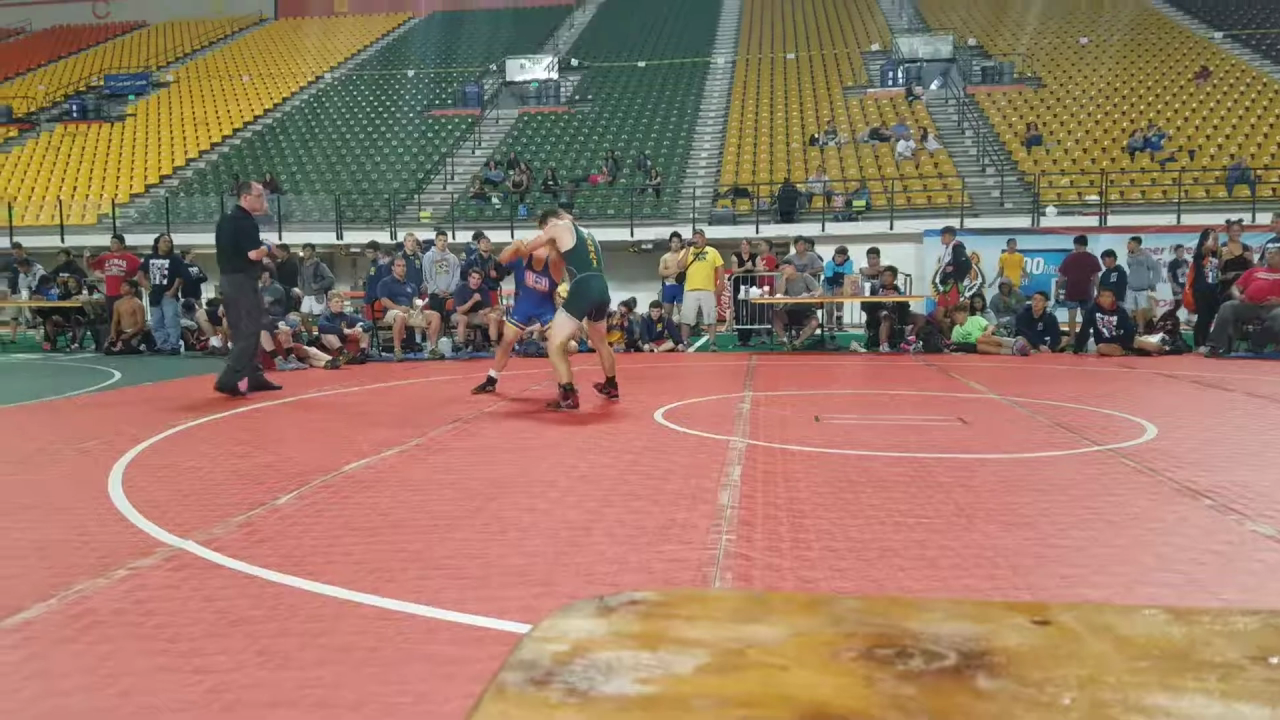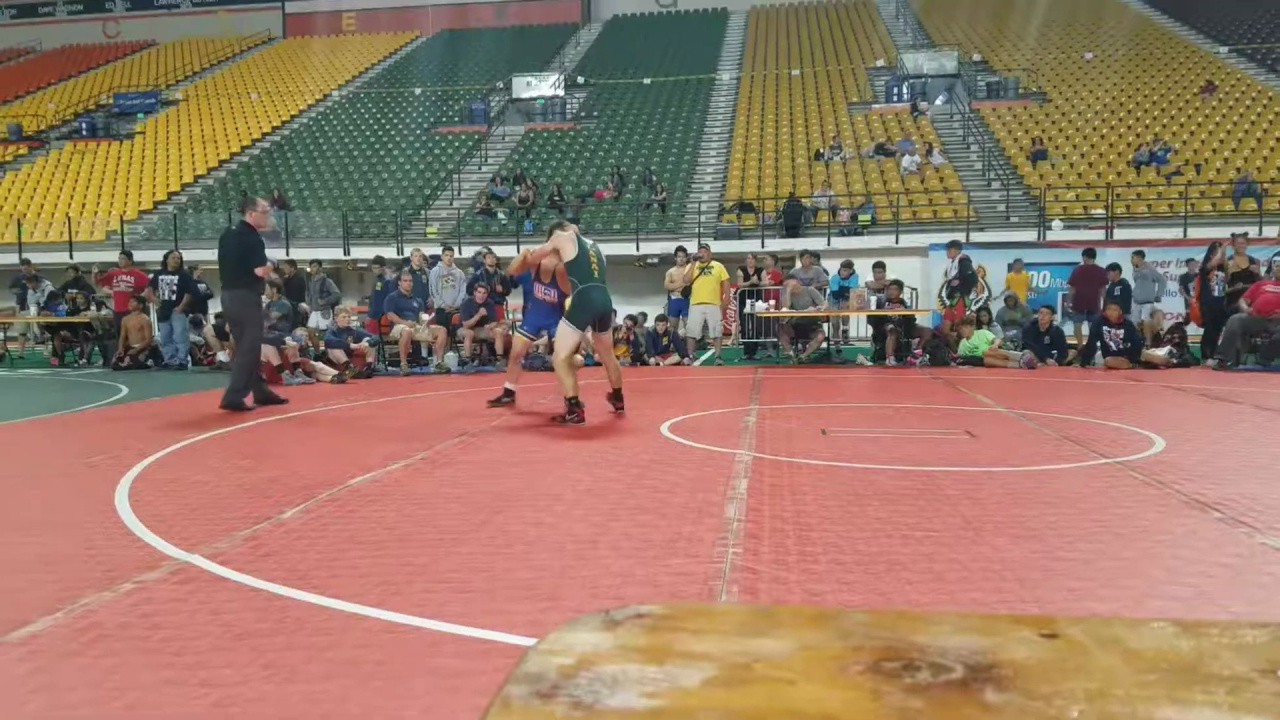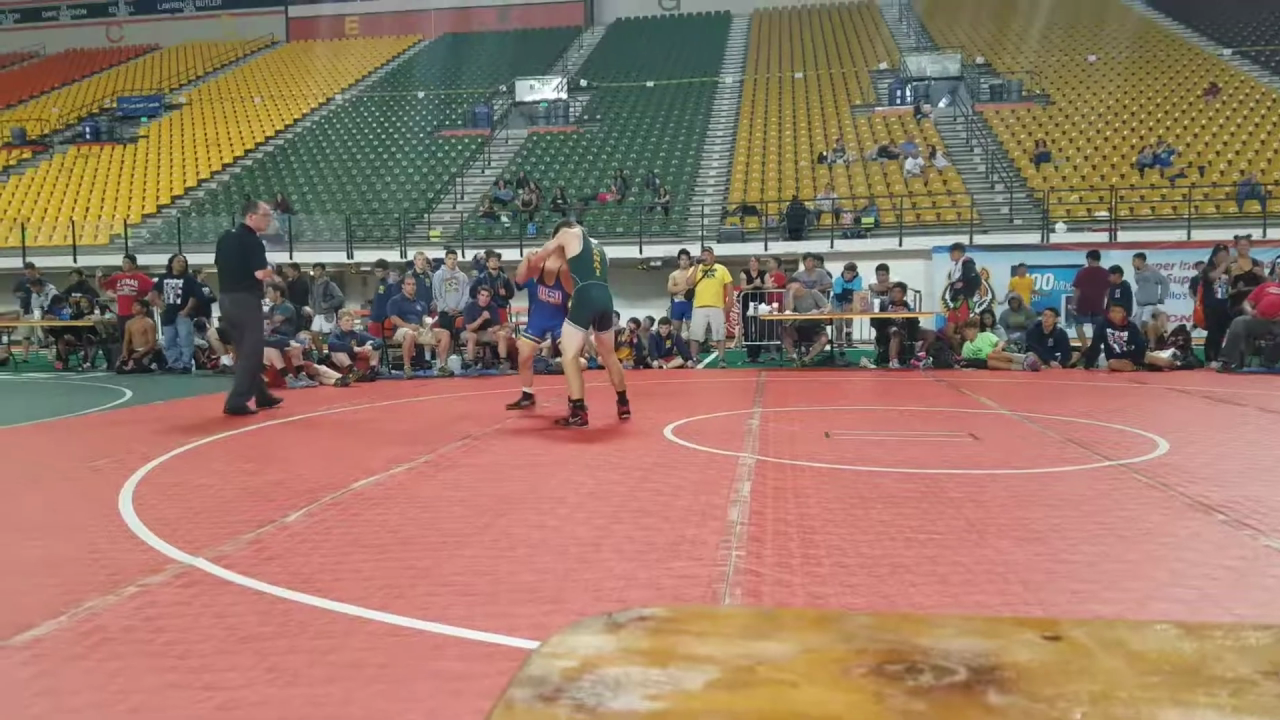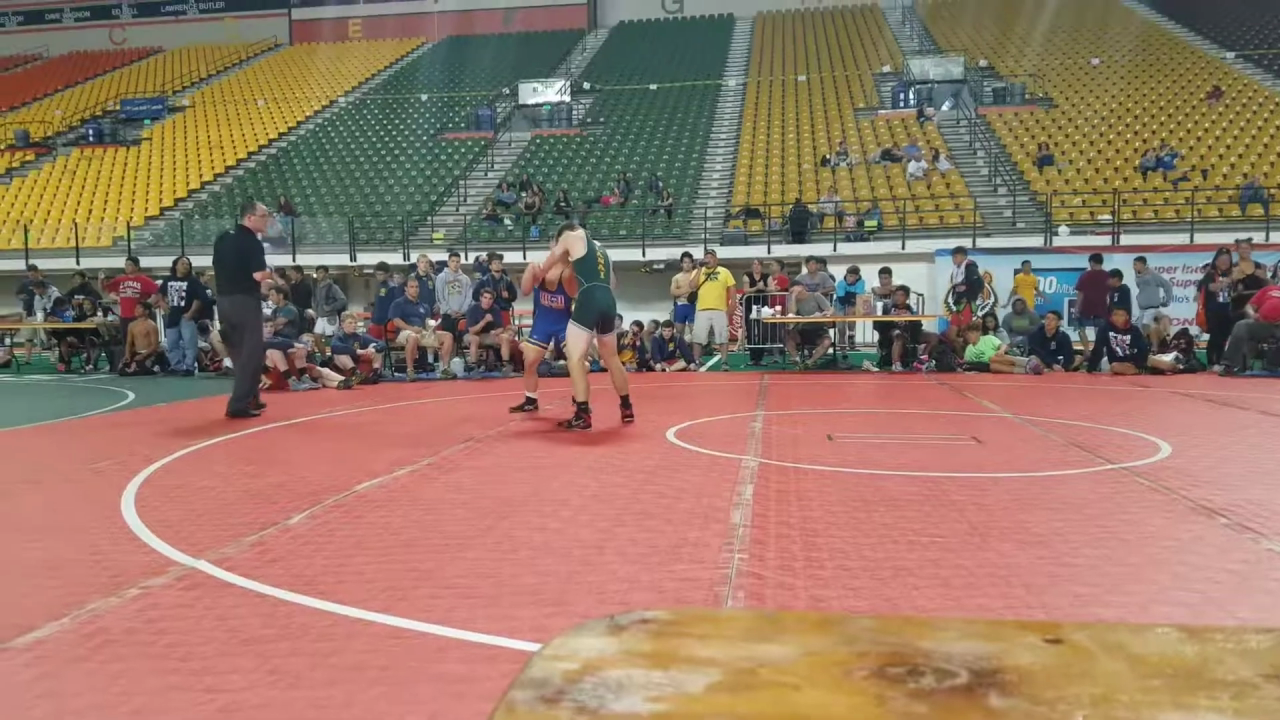
dt=0.1s
person 1, frame 1
left shoulder: (225, 219)
right shoulder: (246, 222)
right elbow: (255, 254)
left wrist: (259, 248)
right wrist: (267, 248)
left hip: (228, 280)
right hip: (243, 281)
left knee: (243, 331)
right knee: (249, 331)
left ankle: (255, 378)
right ankle: (228, 379)
person 1, frame 2
left shoulder: (228, 235)
right shoulder: (251, 238)
right elbow: (261, 270)
right wrist: (271, 264)
left hip: (229, 295)
right hip: (245, 296)
left knee: (246, 346)
right knee: (249, 348)
left ankle: (261, 391)
right ankle: (233, 397)
person 1, frame 3
left shoulder: (225, 238)
right shoulder: (252, 241)
right elbow: (261, 273)
right wrist: (271, 268)
left hip: (226, 299)
right hip: (246, 300)
left knee: (244, 350)
right knee: (251, 351)
left ankle: (261, 395)
right ankle: (237, 401)
person 1, frame 4
left shoulder: (222, 239)
right shoulder: (251, 243)
left elbow: (219, 268)
right elbow: (260, 275)
right wrist: (269, 270)
left hip: (225, 301)
right hip: (244, 302)
left knee: (239, 352)
right knee: (251, 354)
left ankle: (250, 398)
right ankle: (238, 404)
person 2, frame 1
left shoulder: (559, 227)
right shoulder: (587, 233)
left elbow: (526, 247)
left wrist: (510, 253)
left hip: (583, 290)
right hip: (601, 290)
left knee: (555, 344)
right knee: (600, 342)
left ankle: (569, 396)
right ankle: (611, 386)
person 2, frame 2
left shoulder: (564, 238)
right shoulder: (593, 246)
left elbow: (534, 257)
left hip: (586, 302)
right hip: (604, 300)
left knee: (560, 357)
right knee: (605, 353)
left ankle: (574, 410)
right ankle: (618, 398)
person 2, frame 3
left shoulder: (568, 234)
right shoulder: (597, 246)
left elbow: (538, 259)
left wrist: (532, 263)
left hip: (585, 299)
right hip: (605, 299)
left knee: (570, 357)
right knee: (609, 355)
left ankle: (578, 412)
right ankle: (623, 404)
person 2, frame 4
left shoulder: (571, 237)
right shoulder: (601, 249)
left elbow: (545, 268)
left wrist: (539, 272)
left hip: (589, 301)
right hip: (608, 301)
left knee: (575, 359)
right knee: (611, 358)
left ankle: (582, 415)
right ankle: (627, 408)
